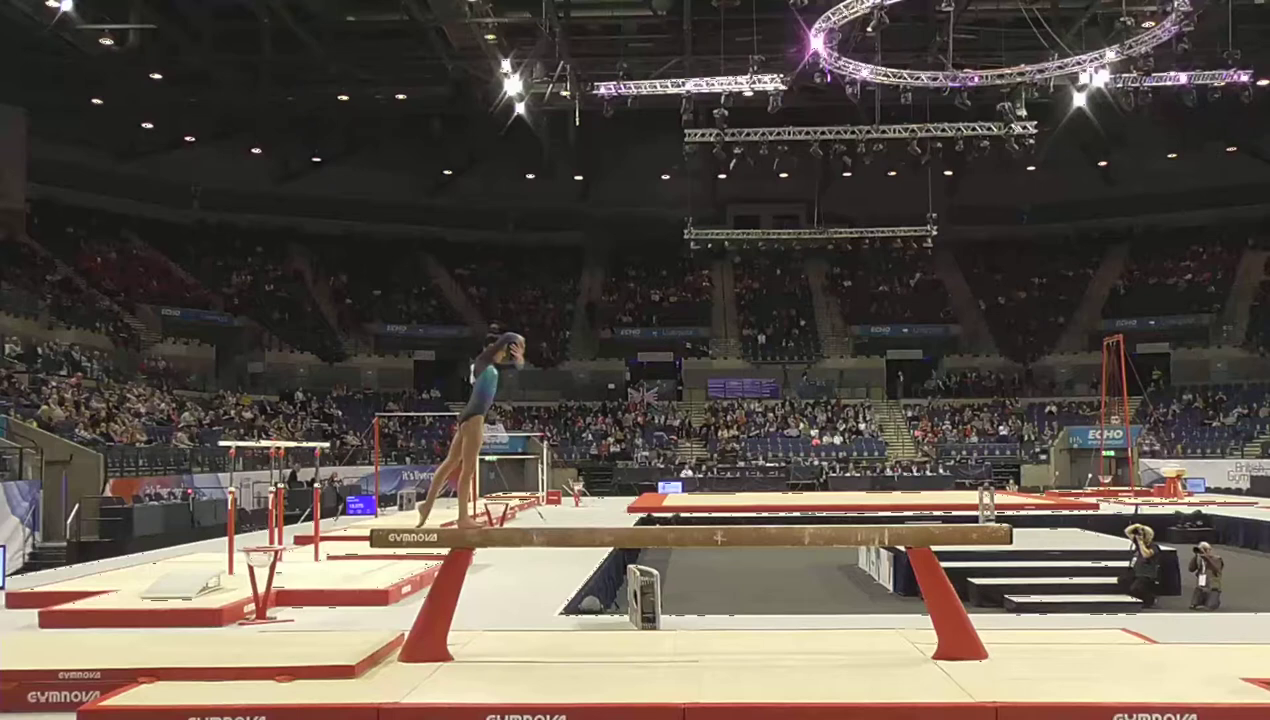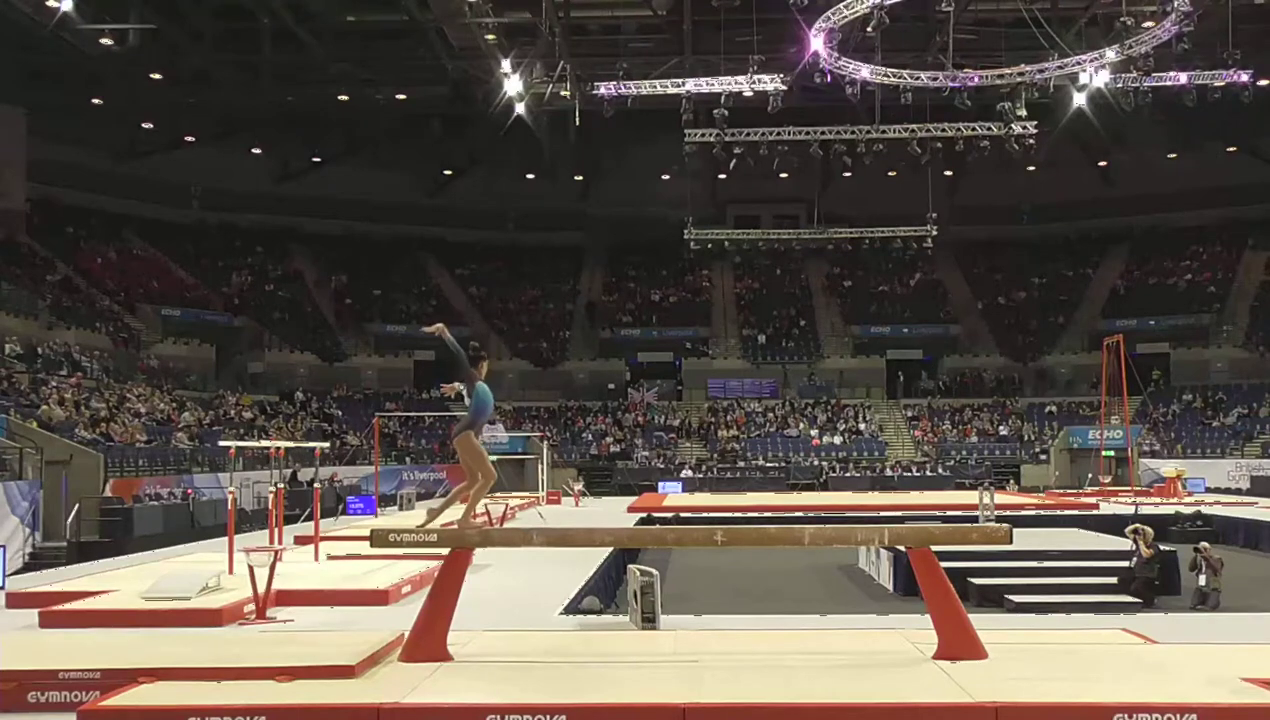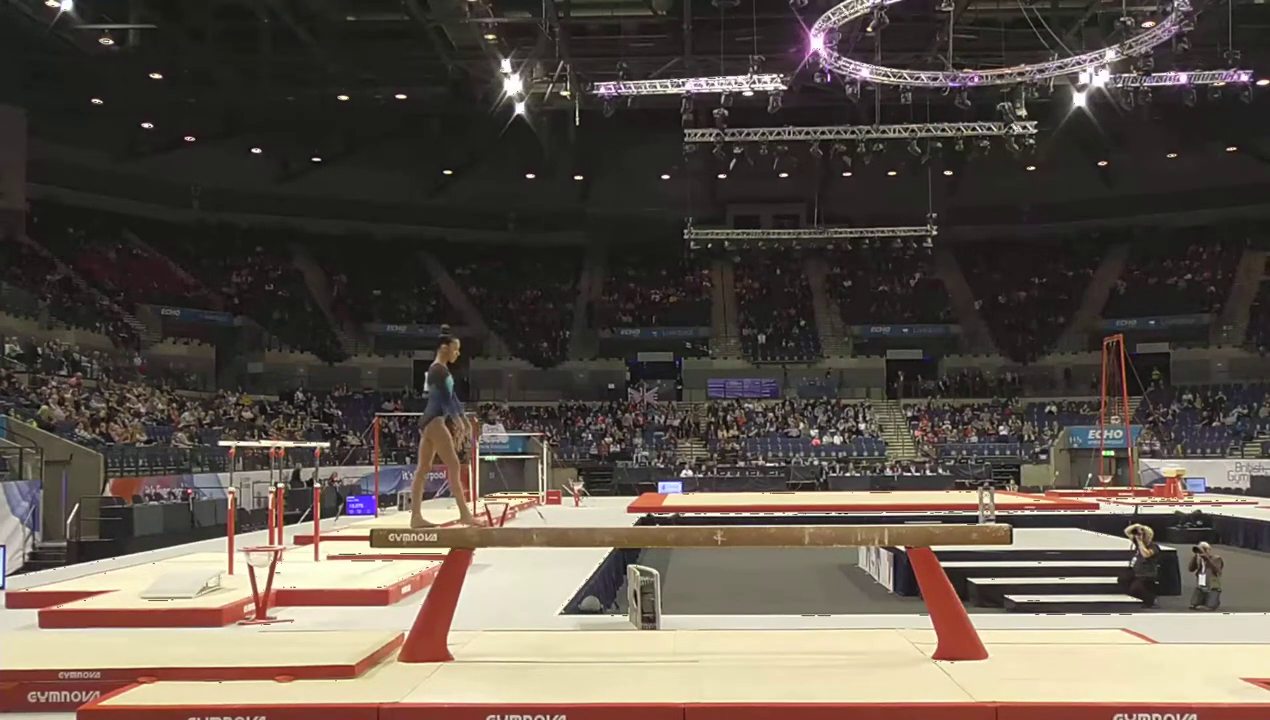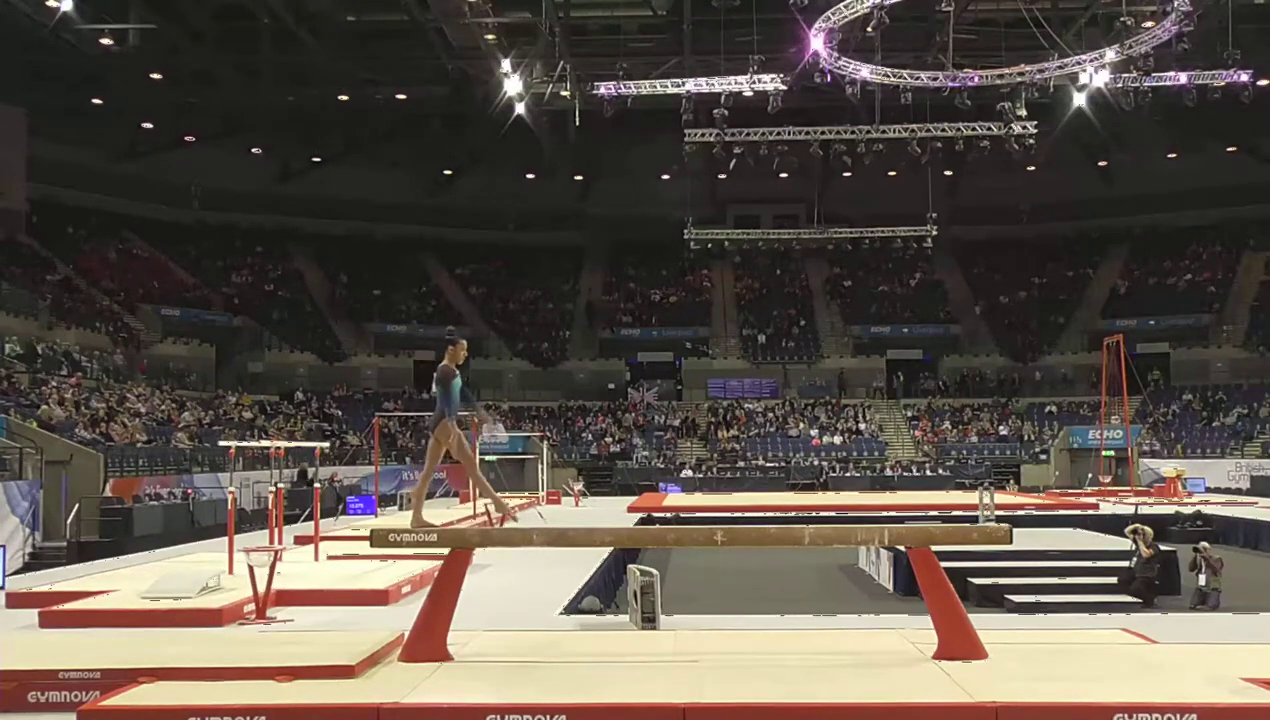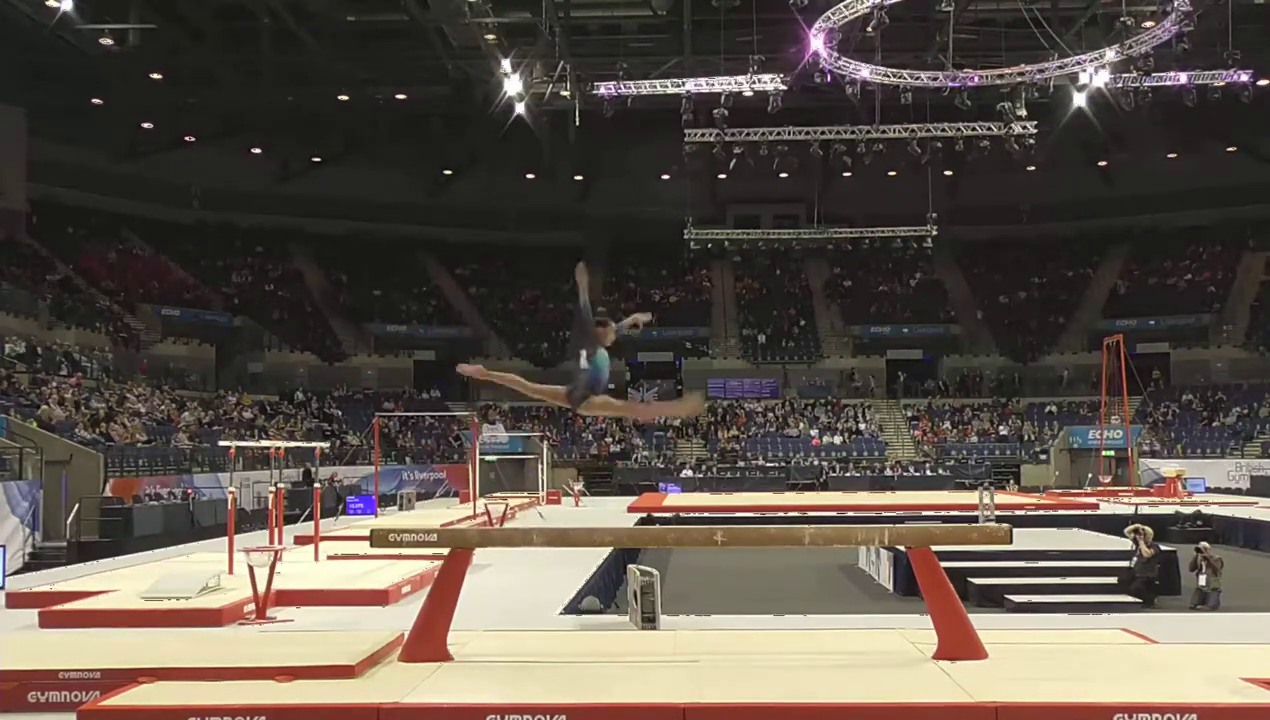
dt=1s
person 1, frame 1
left shoulder: (491, 366)
right shoulder: (482, 361)
left elbow: (516, 366)
right elbow: (506, 338)
left wrist: (518, 358)
right wrist: (518, 339)
left hip: (471, 418)
right hip: (473, 418)
left knee: (451, 462)
right knee: (468, 468)
left ankle: (427, 504)
right ankle: (463, 518)
person 1, frame 2
left shoulder: (477, 384)
right shoulder: (472, 379)
right elbow: (459, 354)
right wrist: (443, 331)
left hip: (469, 436)
right hip: (466, 435)
left knee: (472, 481)
right knee: (489, 476)
left ankle: (436, 511)
right ankle: (465, 518)
person 1, frame 3
left shoulder: (440, 369)
right shoulder: (438, 370)
left elbow: (452, 397)
right elbow: (446, 398)
left wrist: (464, 422)
right wrist: (459, 424)
left hip: (432, 422)
right hip: (434, 421)
left knee: (422, 469)
right knee: (453, 465)
left ankle: (416, 517)
right ankle: (465, 513)
person 1, frame 4
left shoulder: (452, 371)
right shoulder: (446, 371)
left elbow: (464, 397)
right elbow: (448, 402)
left wrist: (482, 416)
right wrist: (453, 429)
left hip: (440, 424)
right hip: (444, 423)
left knee: (429, 470)
right knee: (470, 463)
left ankle: (417, 517)
right ankle: (498, 503)
person 1, frame 5
left shoulder: (595, 348)
right shoulder: (590, 343)
left elbow: (614, 330)
right elbow: (584, 321)
left wrist: (632, 320)
right wrist: (583, 286)
left hip: (574, 396)
right hip: (585, 399)
right knee: (628, 409)
